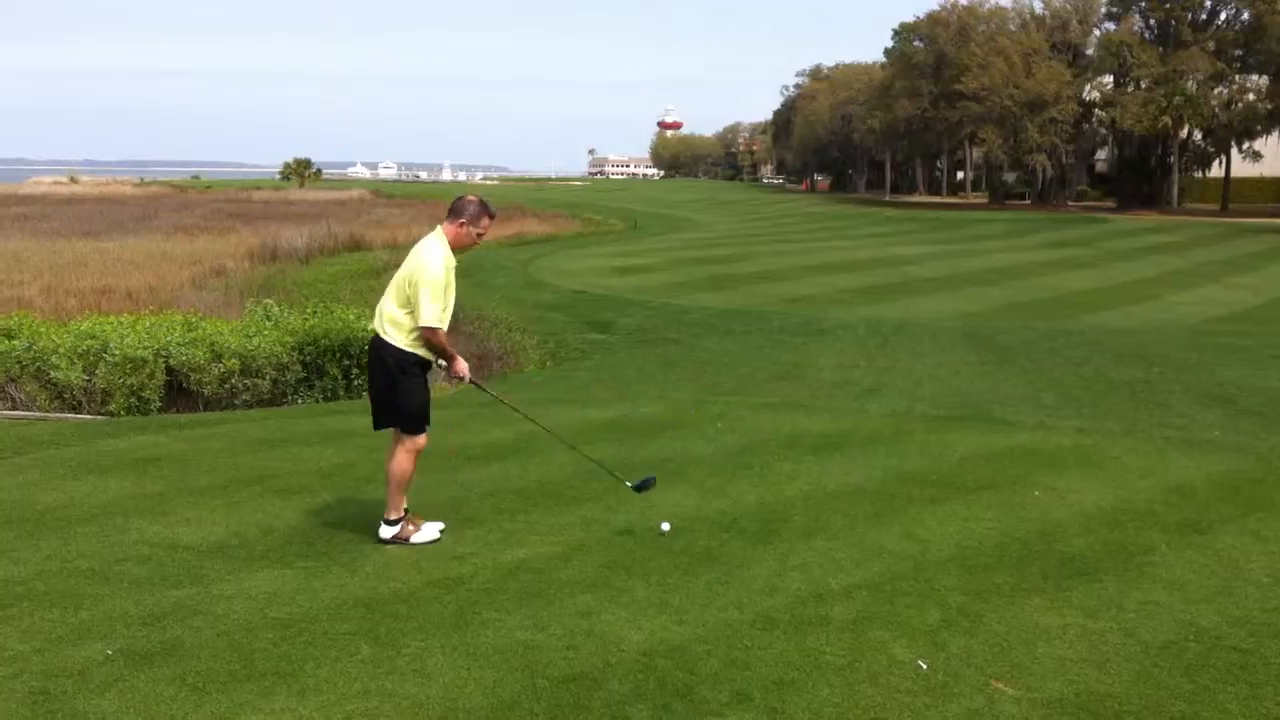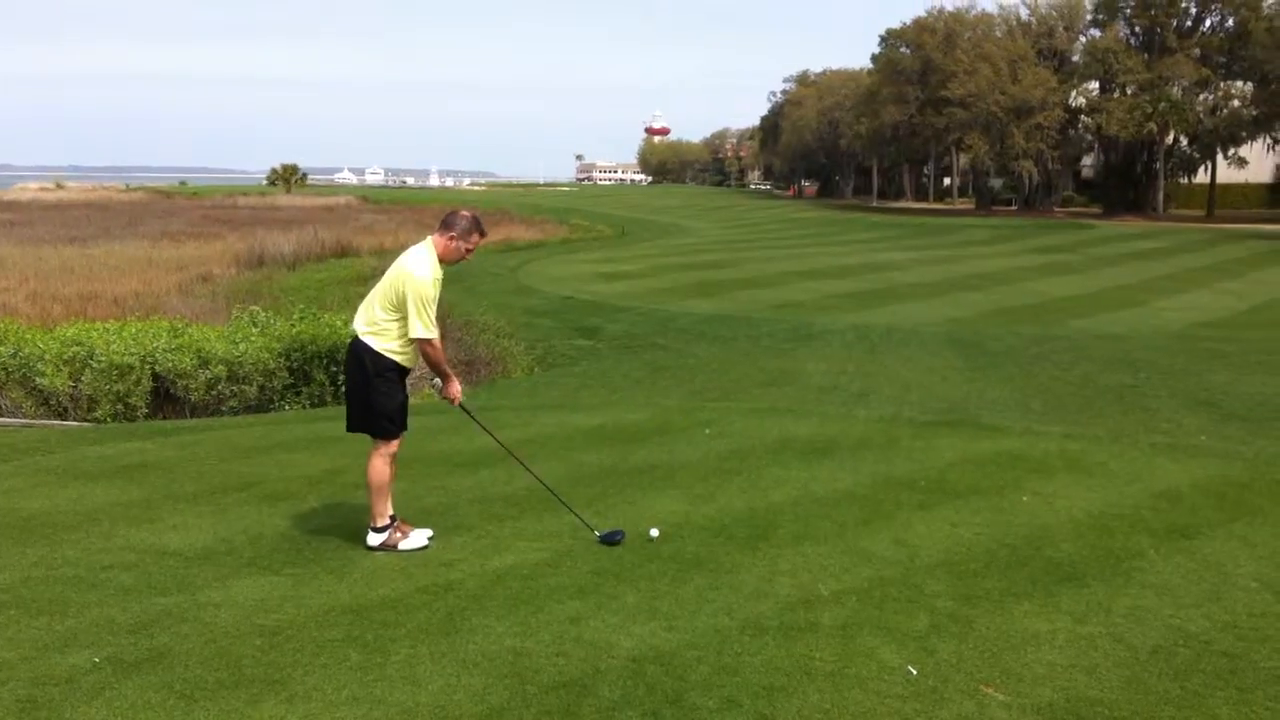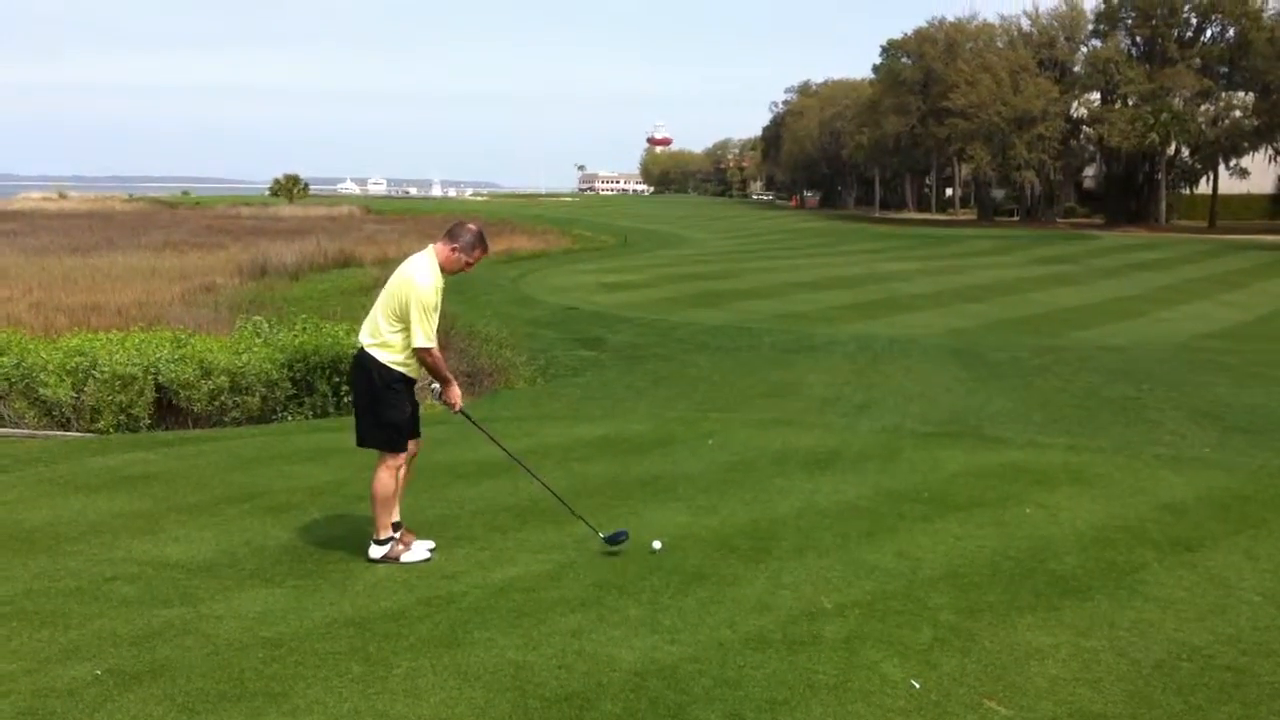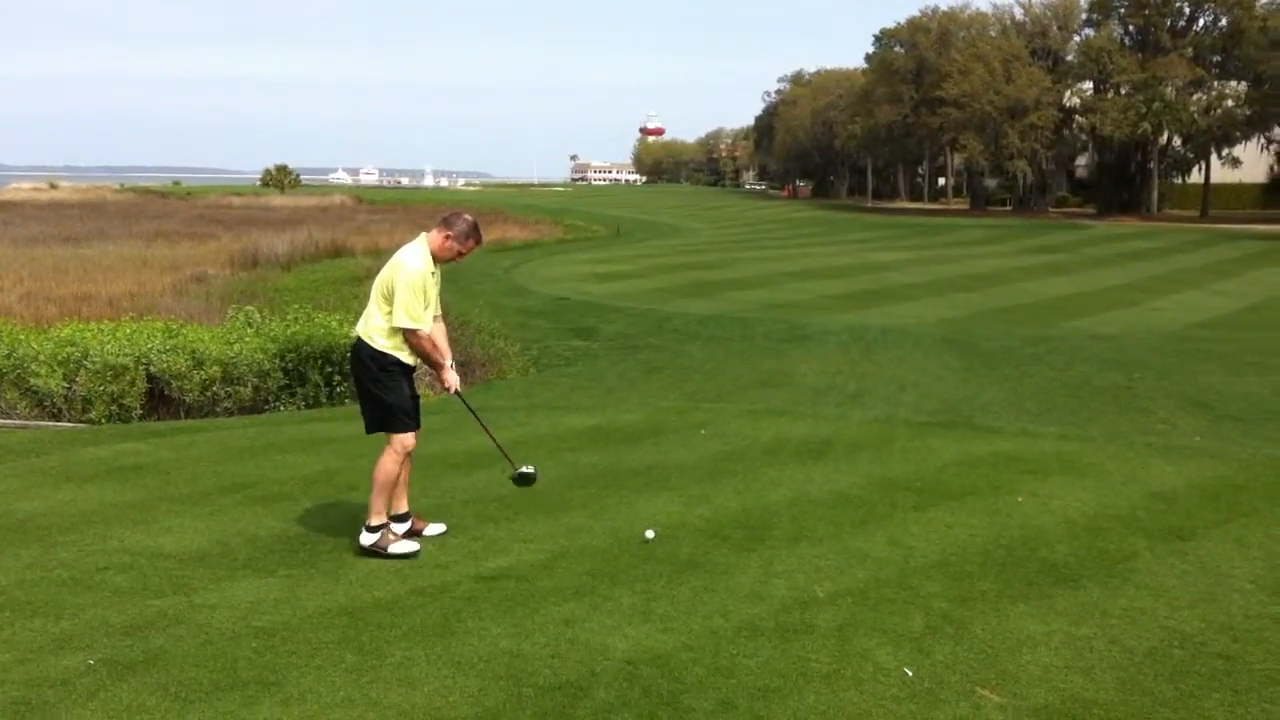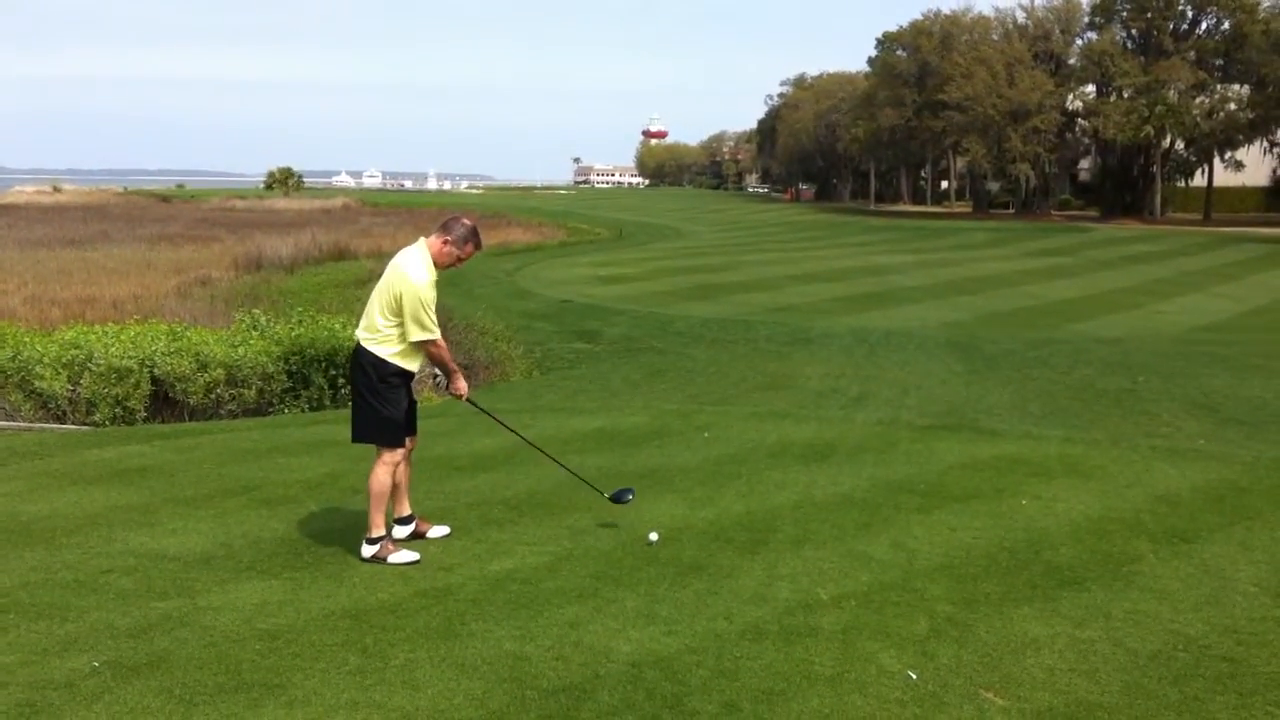
dt=0.5s
person 1, frame 1
left shoulder: (436, 247)
right shoulder: (434, 263)
right elbow: (430, 330)
left wrist: (447, 356)
right wrist: (453, 358)
left hip: (402, 353)
right hip: (398, 356)
left knee: (406, 437)
right knee: (412, 441)
left ankle: (399, 513)
right ankle: (392, 524)
person 1, frame 2
left shoulder: (425, 256)
right shoulder: (422, 273)
left elbow: (427, 332)
right elbow: (426, 341)
left wrist: (443, 374)
right wrist: (449, 379)
left hip: (386, 357)
right hip: (375, 359)
left knee: (391, 443)
right knee: (385, 446)
left ankle: (387, 519)
right ankle: (379, 530)
person 1, frame 3
left shoulder: (425, 264)
right shoulder: (424, 281)
left elbow: (424, 339)
right elbow: (425, 349)
left wrist: (443, 379)
right wrist: (449, 383)
left hip: (392, 368)
right hip: (382, 371)
left knee: (408, 448)
right knee: (392, 457)
left ankle: (392, 526)
right ankle: (382, 542)
person 1, frame 4
left shoulder: (429, 262)
right shoulder: (412, 266)
left elbow: (433, 319)
right elbow: (413, 333)
left wrist: (449, 363)
right wrist: (440, 368)
left hip: (395, 359)
right hip: (378, 357)
left knee: (406, 439)
right knee: (401, 442)
left ankle: (400, 519)
right ankle: (374, 528)
person 1, frame 5
left shoulder: (416, 256)
right shoulder: (416, 277)
left elbow: (428, 332)
right elbow: (431, 341)
left wrist: (443, 370)
right wrist: (454, 375)
left hip: (392, 364)
right hip: (379, 367)
left knee: (406, 443)
right knee: (390, 453)
left ankle: (404, 521)
right ankle: (375, 540)
